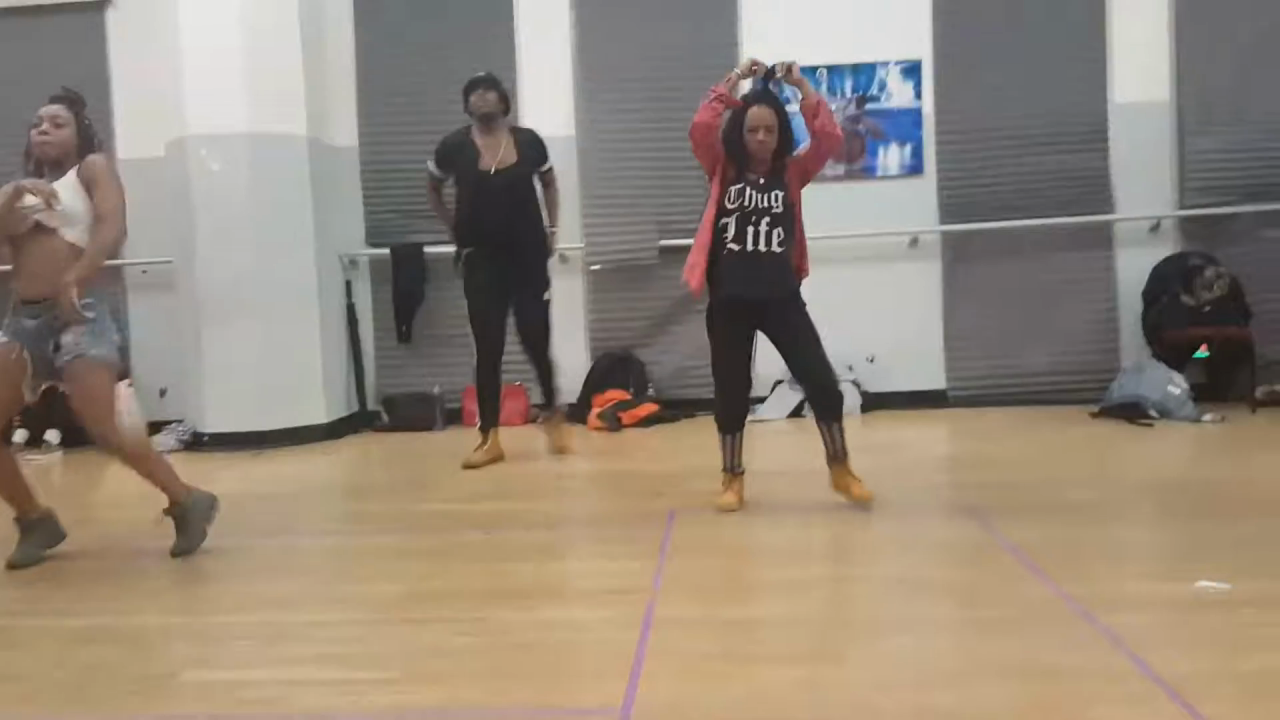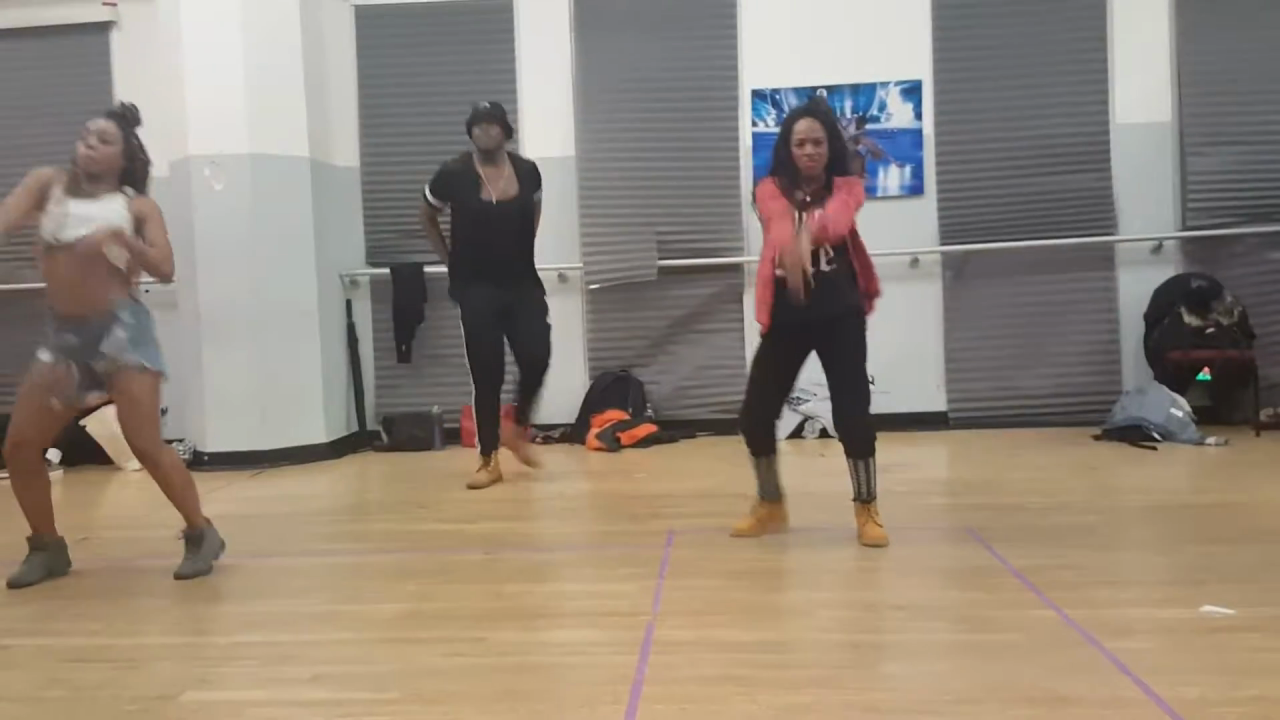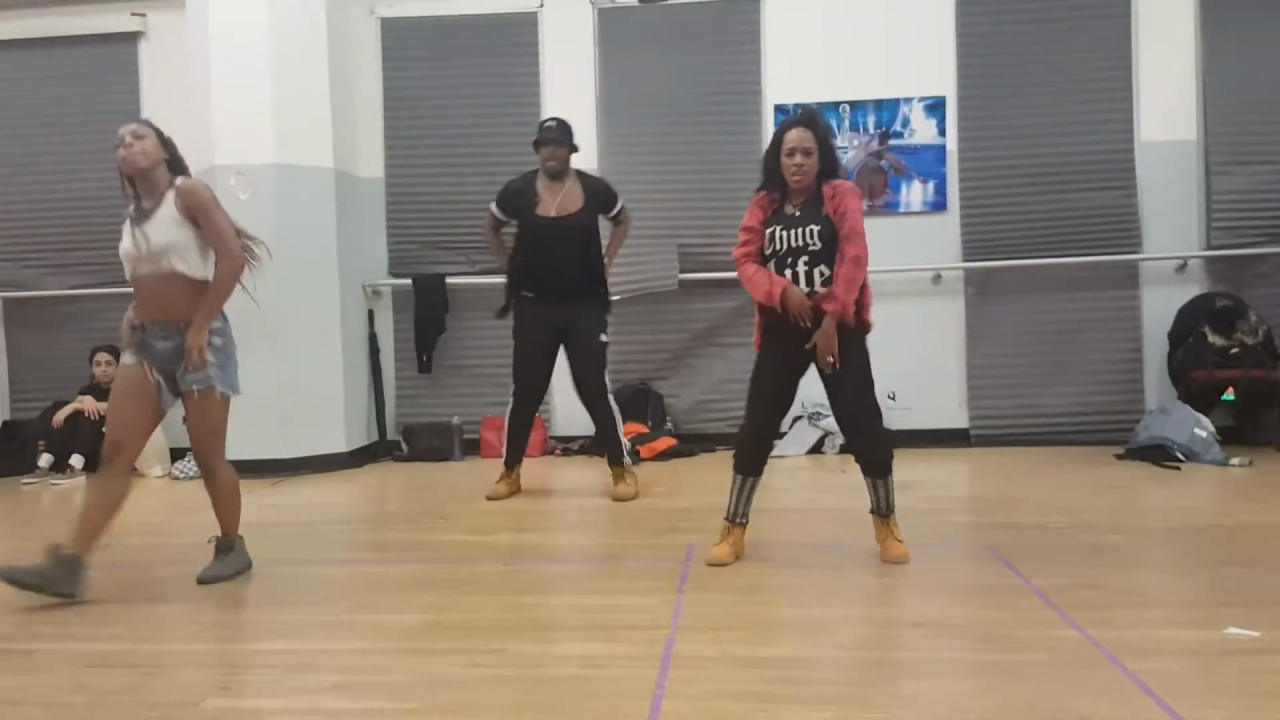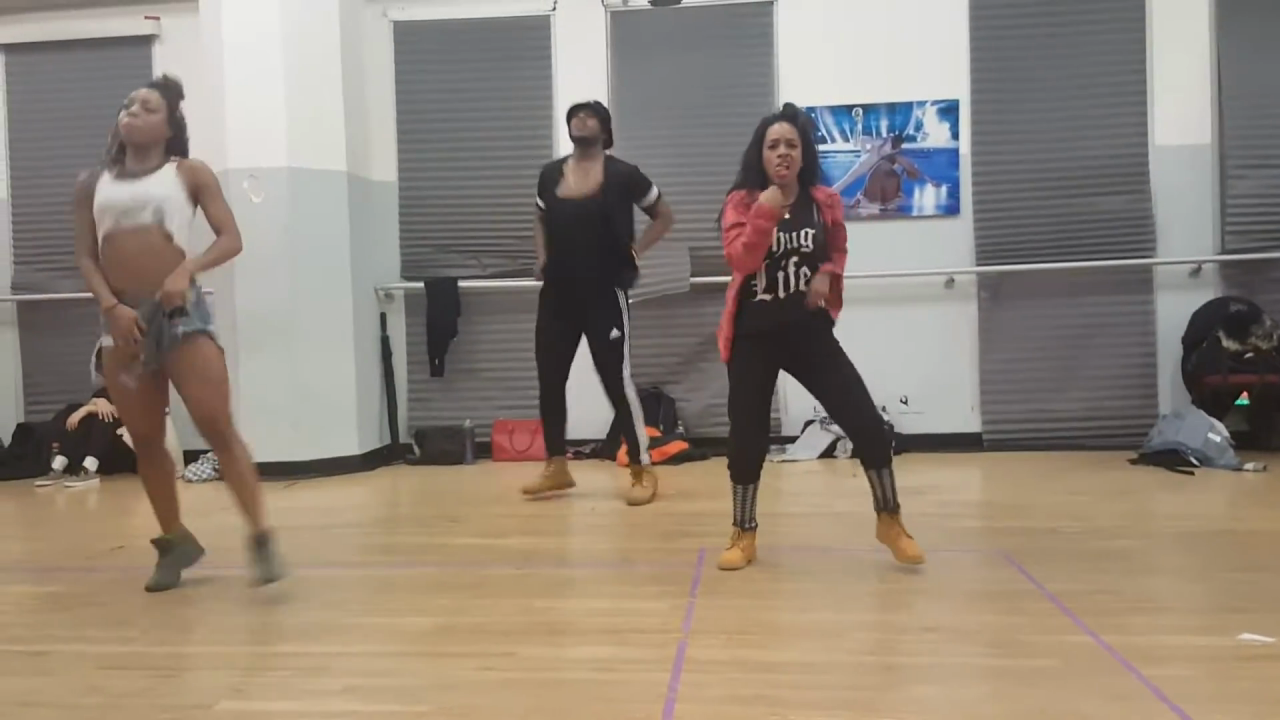
dt=0.5s
person 1, frame 1
left shoulder: (94, 167)
left elbow: (113, 228)
left wrist: (74, 281)
left hip: (79, 315)
left knee: (105, 430)
left ankle: (188, 504)
person 1, frame 2
left shoulder: (140, 206)
right shoulder: (47, 182)
left elbow: (166, 269)
left wrist: (121, 238)
left hip: (123, 329)
right hip: (64, 333)
left knee: (146, 445)
left ankle: (201, 536)
right ankle: (47, 547)
person 1, frame 3
left shoulder: (190, 193)
right shoulder: (134, 218)
left elbow: (232, 259)
left wrist: (201, 326)
right wrist: (133, 316)
left hip: (200, 338)
right hip: (146, 343)
left knee: (208, 457)
right knee: (115, 452)
left ankle: (232, 547)
right ankle: (66, 566)
person 1, frame 4
left shoulder: (191, 172)
right shoulder: (91, 183)
left elbow: (232, 238)
right elbow: (85, 256)
left wrist: (184, 273)
right wrist: (110, 303)
left hip: (184, 309)
right hip: (127, 319)
left knee: (218, 428)
right knee: (145, 441)
left ankle: (261, 540)
right ankle: (175, 544)
person 2, frame 1
left shoulder: (792, 171)
right shoulder: (723, 169)
left elbow: (829, 137)
right elbow: (701, 127)
left wrist: (801, 85)
right wrist: (734, 79)
left hip: (782, 296)
right hip: (729, 299)
left knee: (821, 382)
right knee: (730, 392)
left ankle: (840, 468)
right ankle: (732, 478)
person 2, frame 2
left shoulder: (847, 187)
right shoulder: (771, 188)
left elbow: (837, 222)
right elbow: (778, 225)
left wrist: (809, 230)
right wrist: (794, 240)
left hip: (839, 313)
right hip: (787, 312)
left knee: (852, 411)
right knee: (755, 414)
left ankle: (866, 508)
right ankle: (770, 503)
person 2, frame 3
left shoulder: (841, 194)
right shoulder: (764, 204)
left elbow: (854, 257)
right elbow: (745, 262)
left wrist: (832, 316)
right wrist: (782, 291)
left hip: (837, 328)
right hip: (781, 330)
left knee: (864, 427)
right knee: (756, 428)
left ankle: (886, 524)
right ankle: (734, 530)
person 2, frame 4
left shoulder: (825, 202)
right shoulder: (741, 203)
left elbow: (836, 255)
right elbow: (739, 261)
left wrist: (829, 278)
right wrist: (765, 210)
left hip: (809, 330)
right hip: (753, 334)
left knee: (865, 421)
right knee: (746, 435)
left ankle: (890, 521)
right ankle: (743, 536)
person 3, frame 1
left shoulder: (528, 141)
right shoulder: (453, 146)
left elbow: (549, 183)
right elbow: (434, 188)
left wrist: (551, 231)
right wrist: (454, 230)
left hip: (526, 257)
right hip: (481, 259)
left knee: (537, 342)
right knee: (488, 349)
left ankle: (553, 417)
right ankle: (489, 438)
person 3, frame 2
left shoulder: (526, 171)
right shoulder: (453, 173)
right elbow: (428, 218)
left wrist: (525, 250)
right wrist: (450, 258)
left hip: (521, 281)
right hip: (475, 287)
left knee: (536, 359)
right knee: (486, 373)
left ankle: (519, 428)
right ankle: (488, 461)
person 3, frame 3
left shoulder: (595, 189)
right shoulder: (518, 190)
left elbow: (622, 221)
right elbow: (492, 229)
left wrist: (607, 260)
right wrist: (510, 266)
left hip: (585, 305)
right hip: (534, 306)
left knee: (593, 389)
right knee: (526, 392)
left ankle: (622, 470)
right ankle: (510, 473)
person 3, frame 4
left shoulder: (621, 175)
right shoulder: (549, 174)
left elbow: (664, 217)
left wrist: (632, 254)
right wrist: (544, 257)
left hip: (603, 291)
right hip: (559, 291)
left knee: (616, 382)
right knee: (550, 379)
left ankle: (643, 472)
right ankle: (556, 466)
